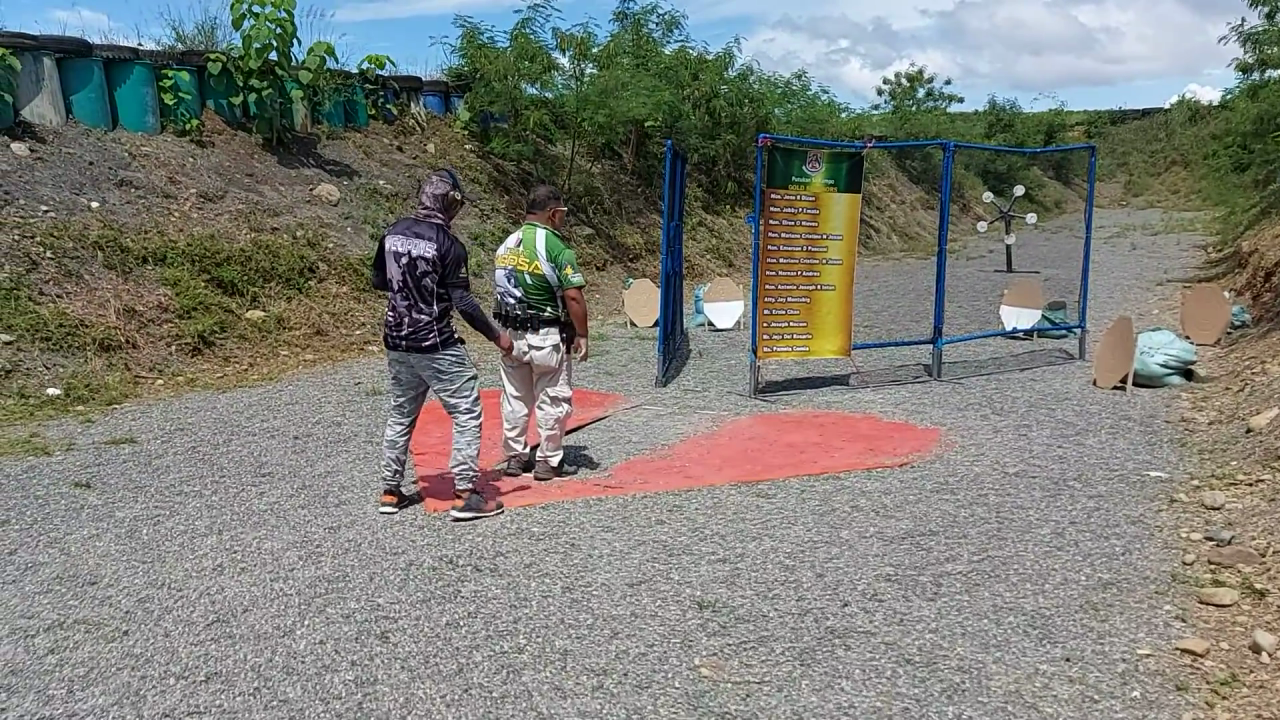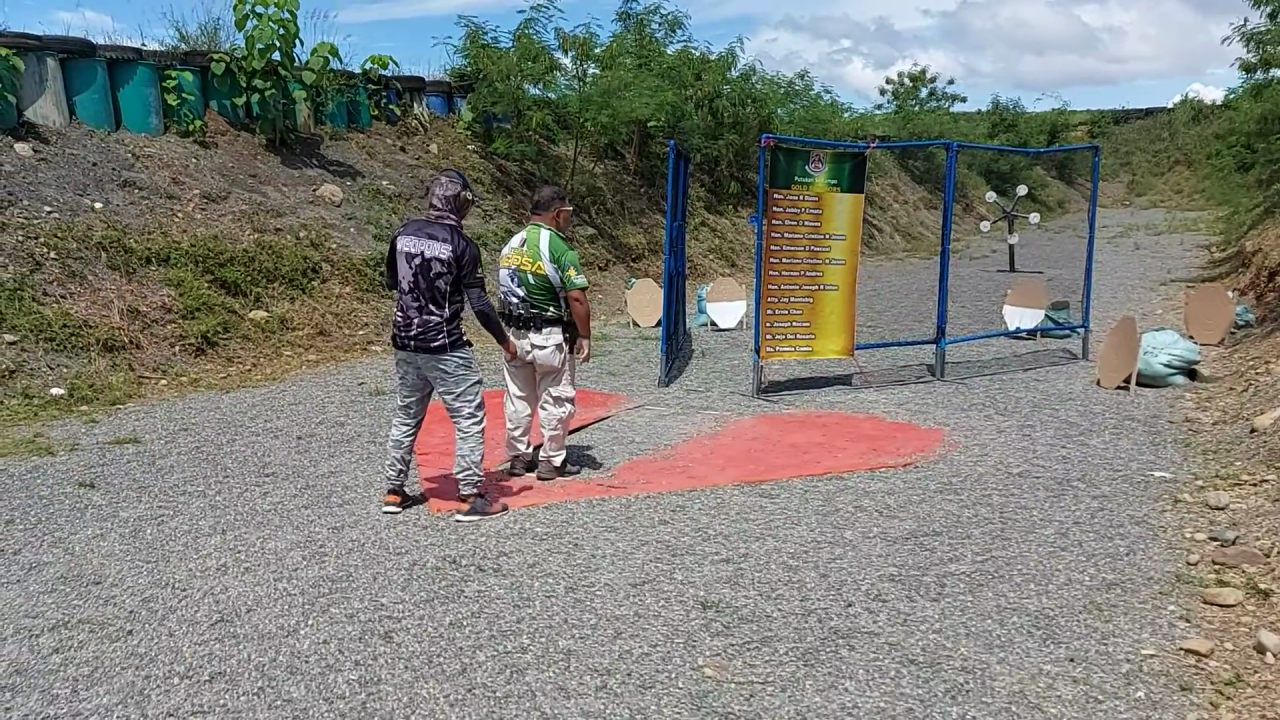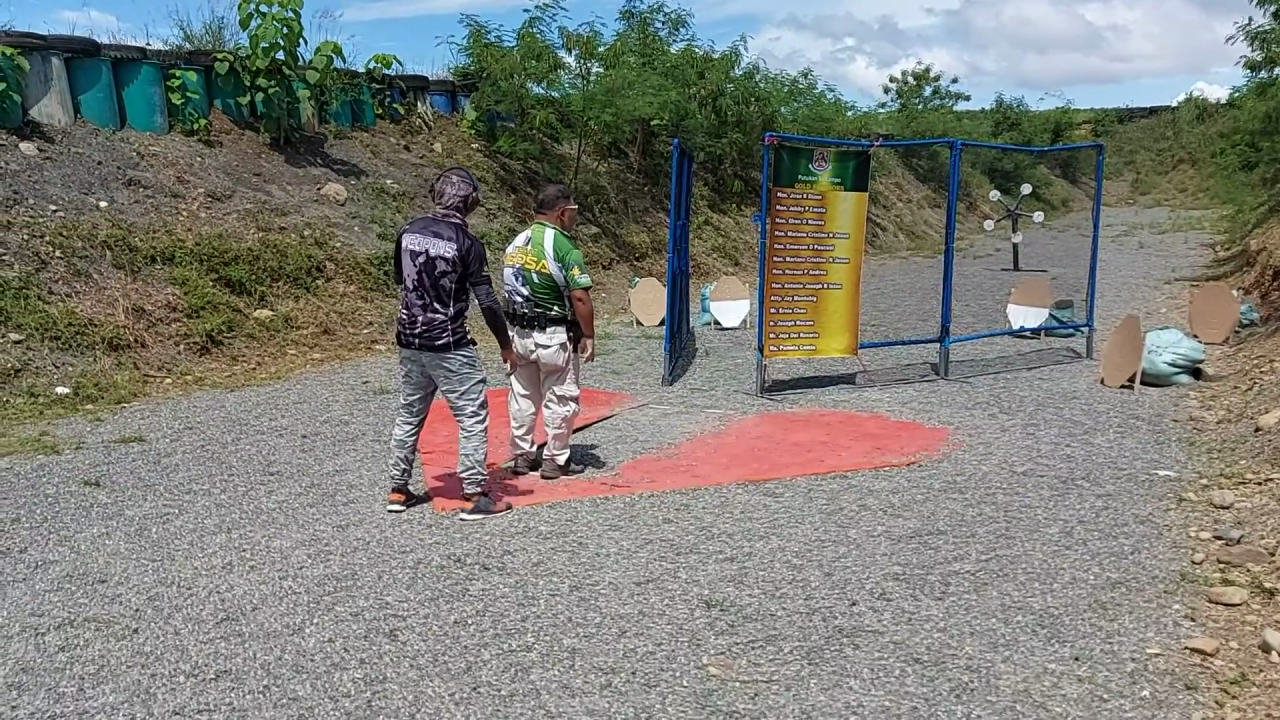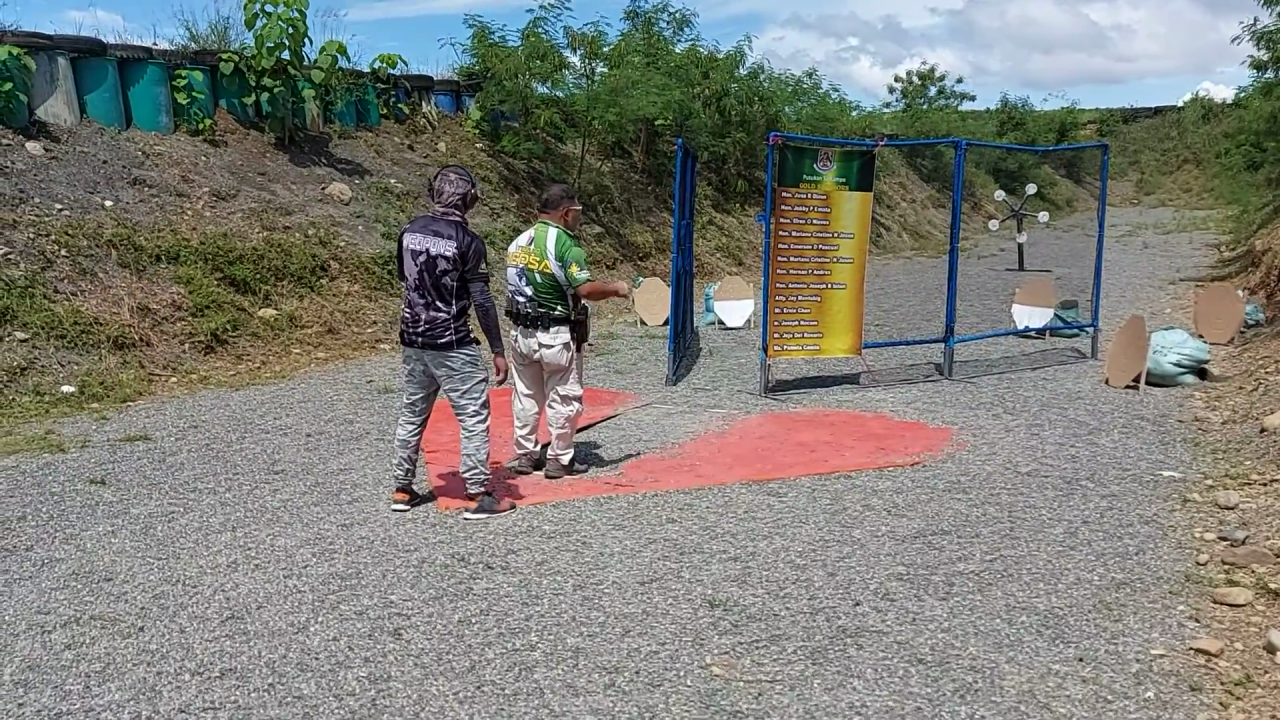
dt=0.3s
person 1, frame 1
left shoulder: (394, 232)
right shoulder: (448, 244)
left elbow: (378, 281)
right elbow: (464, 304)
right wrist: (496, 336)
left hip: (398, 343)
right hip: (437, 346)
left knee: (400, 416)
right knee: (467, 414)
left ankle: (391, 491)
right ankle: (466, 494)
person 1, frame 2
left shoulder: (404, 233)
right shoulder: (461, 245)
left elbow: (391, 281)
right elbow: (480, 304)
right wrist: (504, 340)
left hip: (406, 344)
right hip: (445, 347)
left knee: (406, 416)
right knee: (469, 419)
left ankle: (394, 491)
right ankle: (471, 498)
person 1, frame 3
left shoulder: (409, 231)
right shoulder: (466, 243)
right elbow: (487, 302)
right wrist: (506, 345)
left hip: (410, 342)
right hip: (449, 345)
left knee: (409, 414)
right knee: (472, 418)
left ankle: (398, 490)
right ankle: (475, 497)
person 1, frame 4
left shoulder: (410, 231)
right shoulder: (467, 241)
right elbow: (482, 301)
right wrist: (498, 351)
left hip: (414, 341)
right hip: (452, 345)
left knee: (412, 414)
right knee: (474, 417)
left ankle: (402, 489)
right ankle: (478, 496)
person 2, frame 1
left shoulder: (506, 244)
right shoulder: (555, 246)
left elbow: (503, 288)
right elbow: (573, 295)
right wrist: (582, 335)
left hip: (510, 334)
right hip: (546, 336)
left knee: (514, 398)
right knee: (553, 400)
left ankle: (515, 458)
right ankle: (548, 462)
person 2, frame 2
left shoulder: (512, 244)
right shoulder: (558, 247)
left elbow: (507, 288)
right elbow: (576, 297)
right wrist: (584, 336)
left hip: (514, 333)
right hip: (550, 336)
left knee: (518, 398)
right knee: (556, 401)
left ankle: (518, 458)
right ankle: (552, 462)
person 2, frame 3
left shoulder: (516, 243)
right shoulder: (563, 246)
left elbow: (511, 287)
right elbow: (579, 297)
right wrist: (588, 335)
left hip: (518, 332)
right hip: (553, 335)
left knee: (522, 397)
right knee: (560, 399)
left ankle: (521, 457)
right ankle: (555, 461)
person 2, frame 4
left shoulder: (518, 242)
right shoulder: (564, 245)
left elbow: (517, 285)
right elbow: (586, 289)
right wrist: (616, 288)
left hip: (522, 332)
right hip: (556, 335)
left knee: (525, 396)
right knee: (563, 399)
left ankle: (524, 456)
right ankle: (559, 460)
